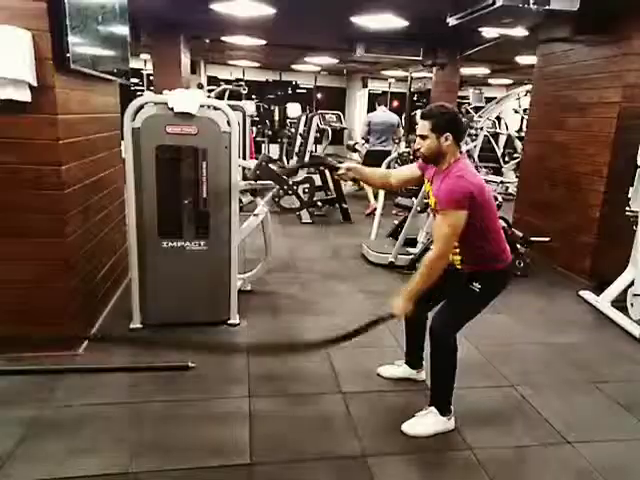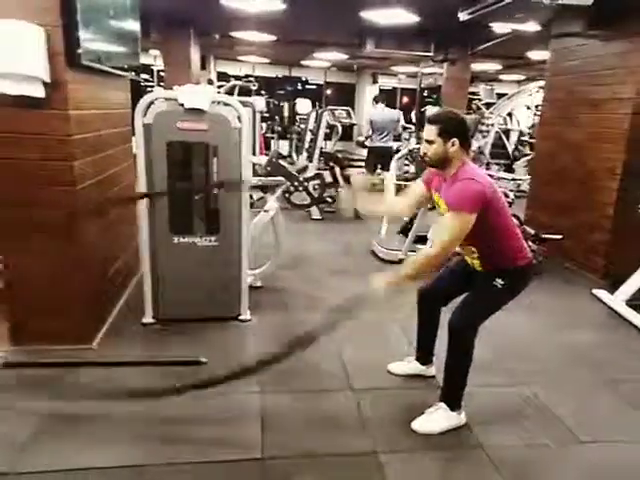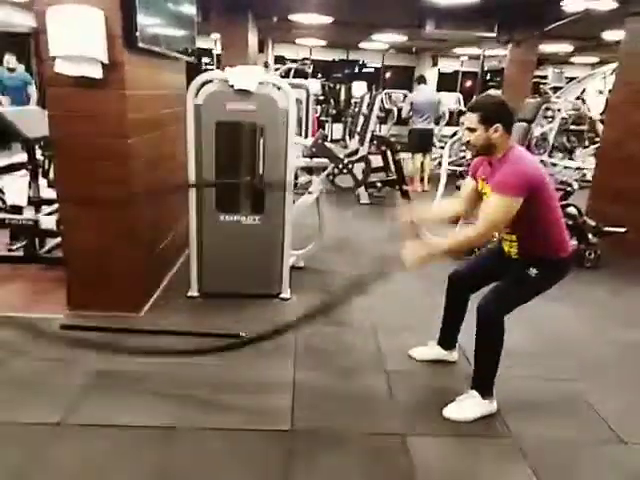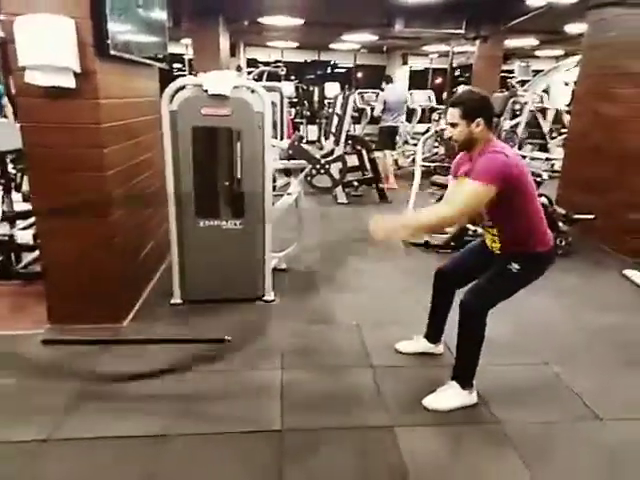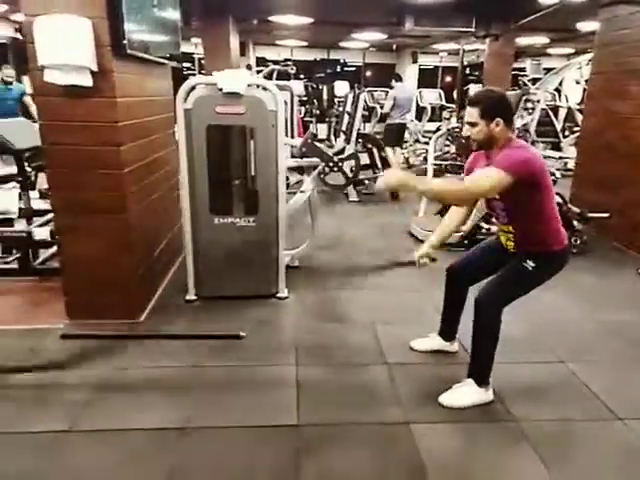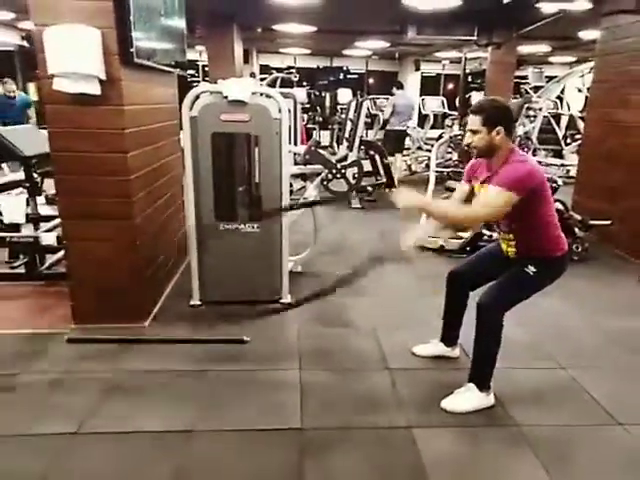
dt=0.5s
person 1, frame 1
left shoulder: (457, 184)
right shoulder: (434, 164)
left elbow: (440, 252)
right elbow: (395, 179)
left wrist: (407, 296)
right wrist: (359, 171)
left hip: (488, 270)
right hip: (462, 260)
left knee: (442, 328)
right knee: (416, 301)
left ankle: (441, 413)
right ankle: (414, 365)
person 1, frame 2
left shoulder: (469, 188)
right shoulder: (436, 174)
left elbow: (441, 249)
right elbow: (403, 205)
left wrist: (394, 278)
right wrist: (365, 200)
left hip: (509, 268)
right hip: (476, 258)
left knee: (462, 324)
right knee: (429, 295)
left ankle: (451, 409)
right ankle: (424, 361)
person 1, frame 3
left shoulder: (516, 171)
right shoulder: (484, 161)
left elbow: (482, 232)
right elbow: (463, 204)
left wrist: (427, 250)
right wrist: (422, 213)
left hip: (547, 258)
right hip: (514, 246)
left knee: (490, 309)
right knee: (459, 281)
left ankle: (483, 397)
right ankle: (446, 346)
person 1, frame 4
left shoulder: (497, 163)
right shoulder: (465, 158)
left elbow: (457, 214)
right elbow: (449, 206)
left wrist: (396, 225)
right wrist: (409, 224)
left hip: (530, 252)
right hip: (498, 241)
left knee: (474, 303)
right knee: (445, 276)
left ankle: (463, 387)
right ankle: (432, 340)
person 1, frame 5
left shoulder: (519, 159)
right shoulder: (480, 155)
left elbow: (464, 193)
right elbow: (461, 205)
left wrist: (406, 180)
right wrist: (432, 244)
left hip: (544, 251)
right hip: (510, 240)
left knee: (487, 301)
right knee: (457, 273)
left ankle: (479, 385)
right ankle: (447, 338)
person 1, frame 6
left shoulder: (520, 171)
right shoulder: (481, 162)
left elbow: (473, 217)
right elbow: (457, 202)
left wrist: (419, 202)
left hip: (545, 257)
right hip: (511, 245)
left knee: (490, 305)
right knee: (459, 277)
left ankle: (480, 389)
right ankle: (448, 343)
